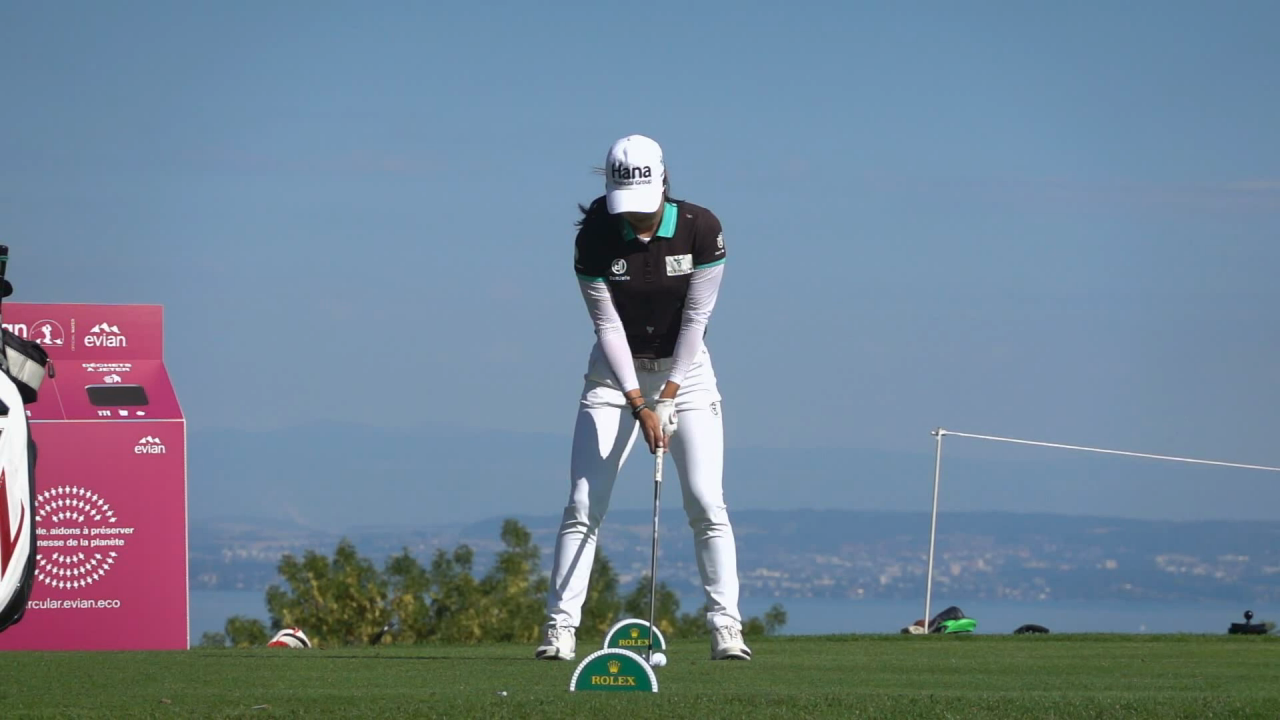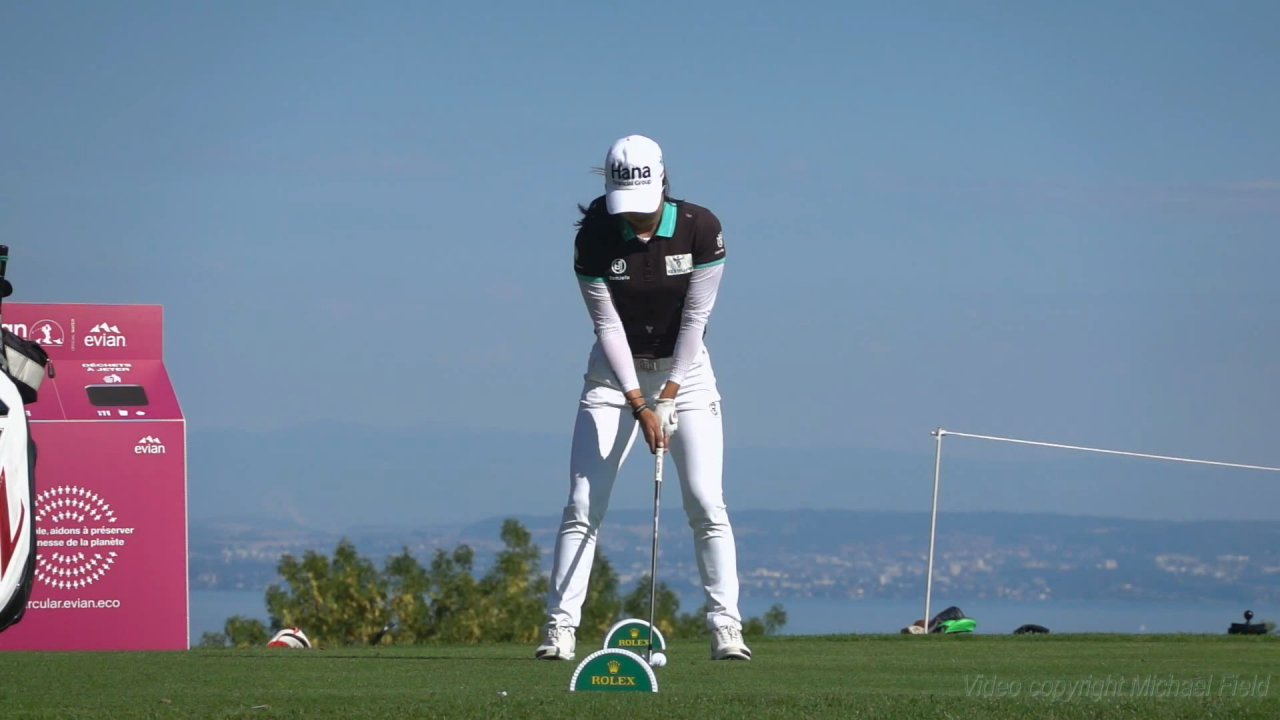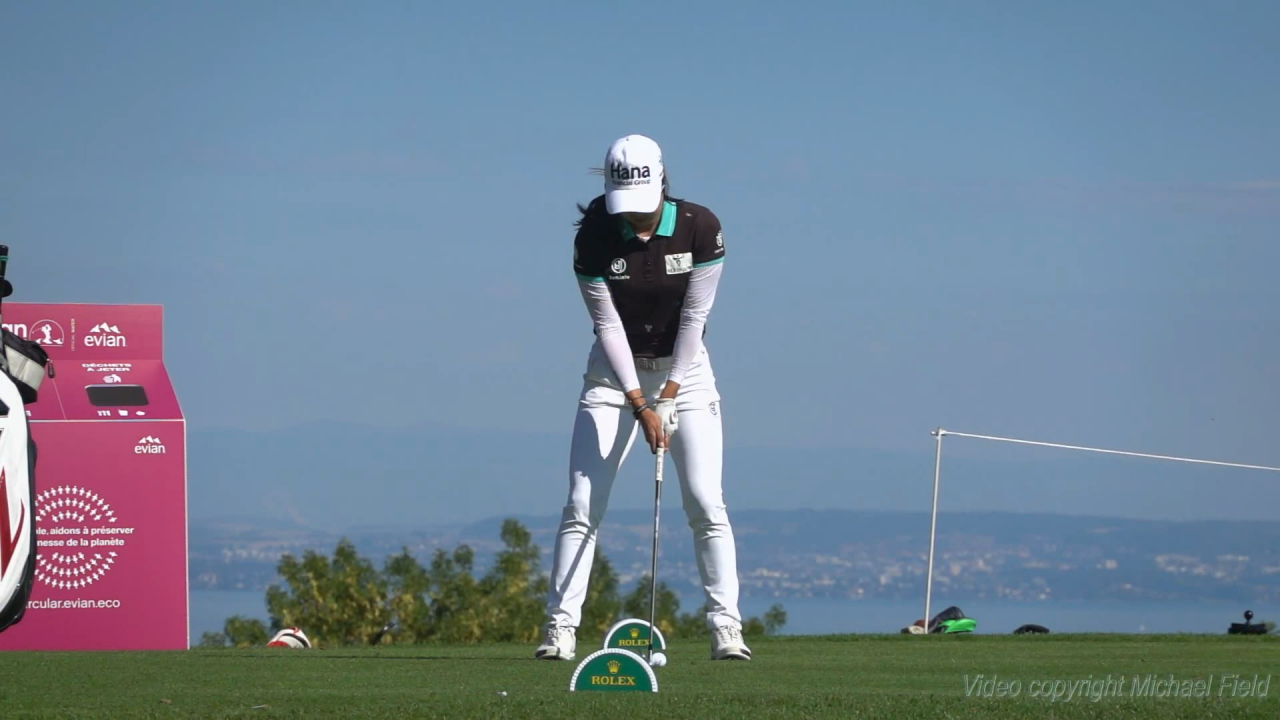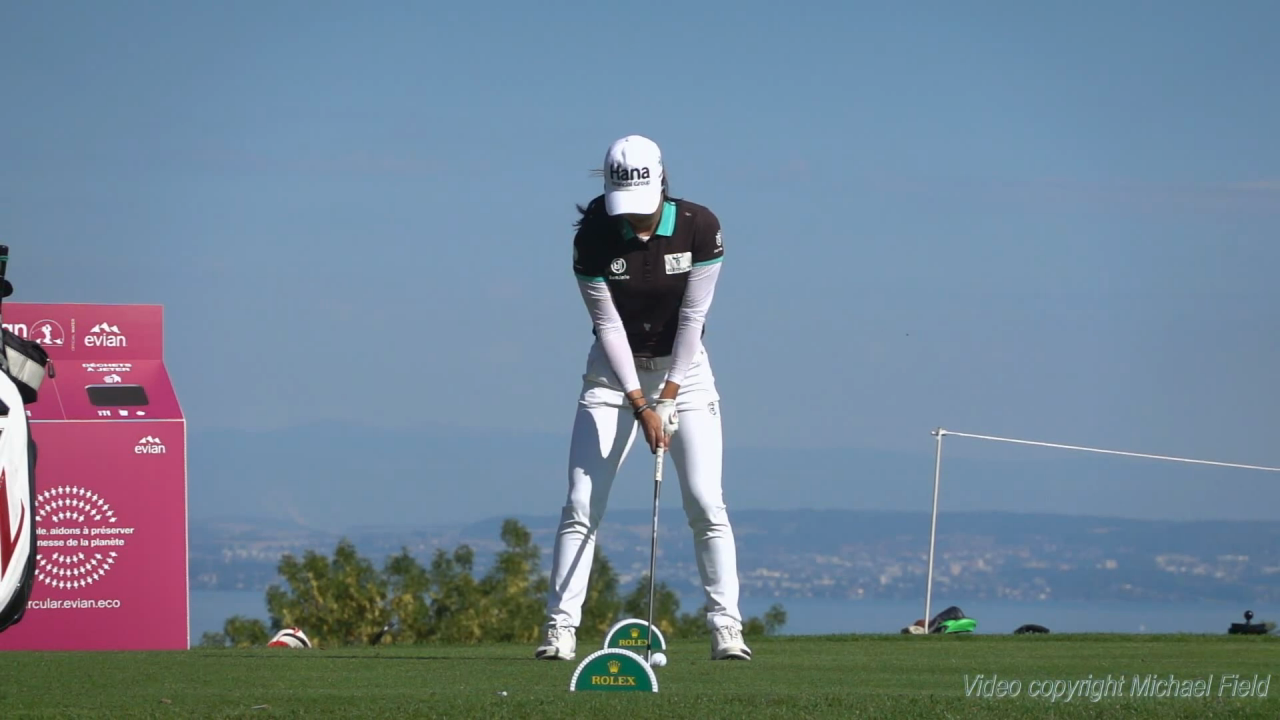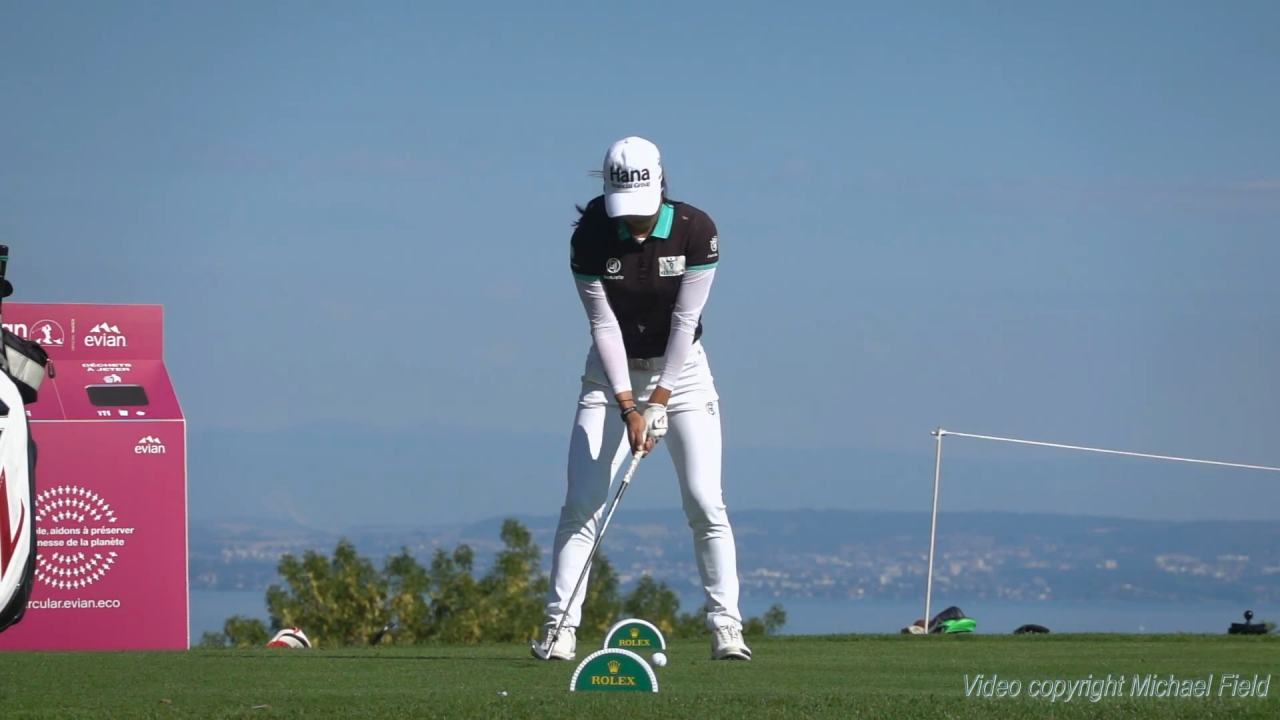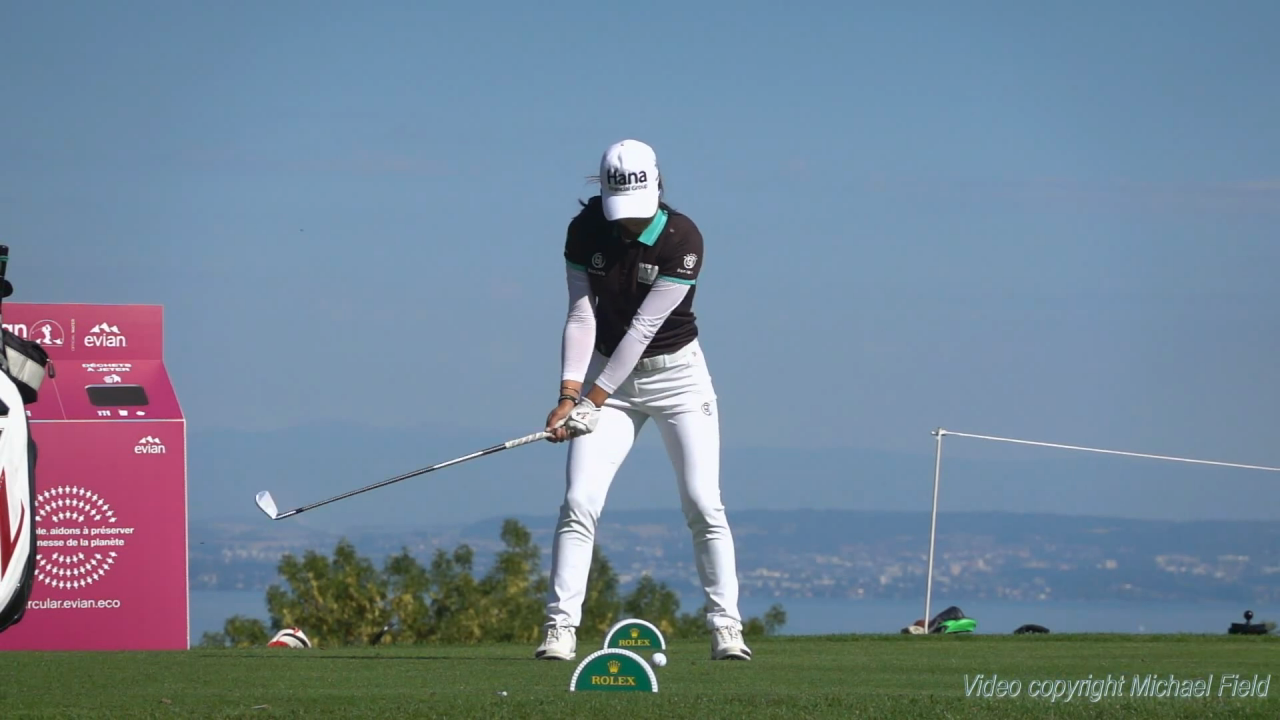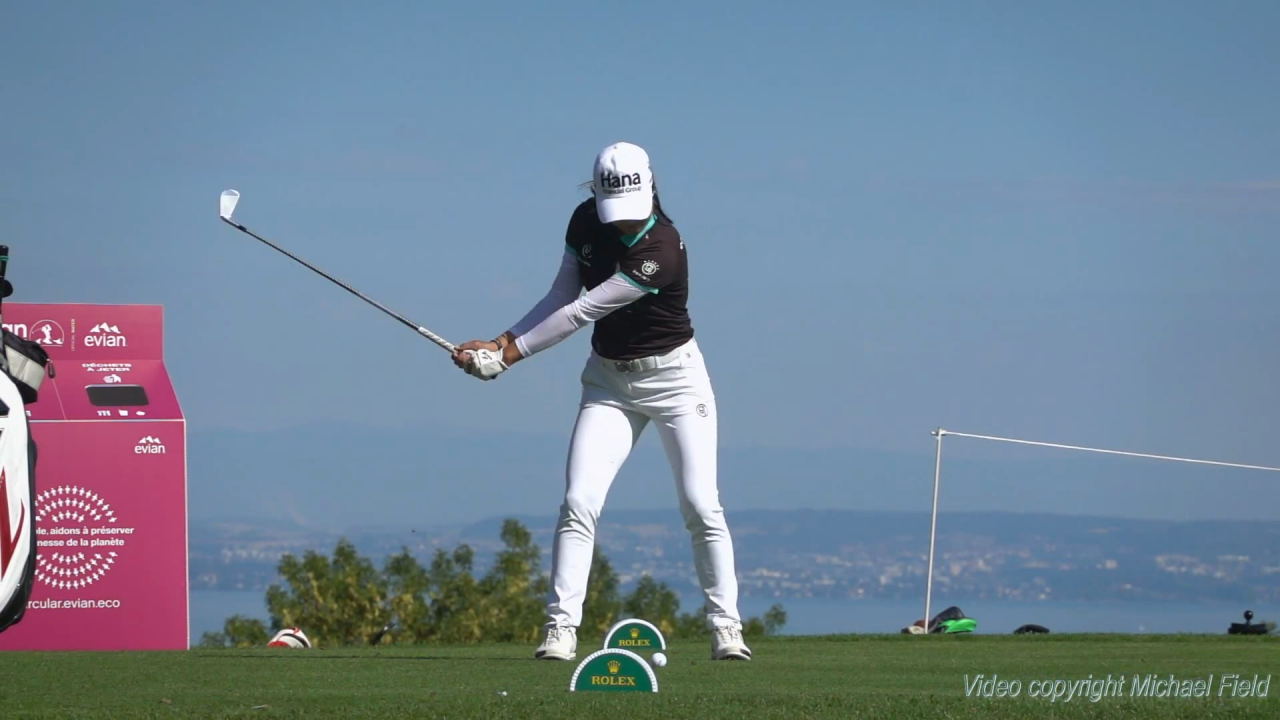
dt=0.5s
person 1, frame 1
left shoulder: (701, 227)
right shoulder: (595, 237)
left elbow: (696, 318)
right elbow: (609, 326)
left wrist: (667, 397)
right wrist: (638, 404)
left hip: (685, 370)
right hip: (616, 371)
left knee: (706, 501)
right knee: (584, 502)
left ankle: (726, 626)
right ankle: (560, 625)
person 1, frame 2
left shoulder: (700, 228)
right shoulder: (594, 237)
left elbow: (695, 318)
right elbow: (608, 325)
left wrist: (666, 397)
right wrist: (638, 405)
left hip: (685, 371)
right hip: (615, 372)
left knee: (706, 502)
right knee: (583, 502)
left ankle: (726, 627)
right ankle: (560, 625)
person 1, frame 3
left shoulder: (700, 227)
right shoulder: (594, 237)
left elbow: (695, 317)
right elbow: (608, 325)
left wrist: (667, 397)
right wrist: (639, 405)
left hip: (684, 369)
right hip: (615, 371)
left knee: (705, 501)
right knee: (583, 501)
left ankle: (726, 626)
right ankle: (560, 625)
person 1, frame 4
left shoulder: (699, 226)
right shoulder: (593, 237)
left elbow: (693, 316)
right elbow: (609, 325)
left wrist: (668, 396)
right wrist: (639, 405)
left hip: (683, 369)
right hip: (614, 371)
left knee: (705, 500)
right knee: (582, 501)
left ankle: (726, 627)
right ankle: (560, 625)
person 1, frame 5
left shoulder: (696, 229)
right shoulder: (590, 237)
left elbow: (685, 320)
right elbow: (604, 325)
left wrist: (658, 401)
right wrist: (627, 407)
left hip: (681, 371)
right hip: (612, 372)
left knee: (706, 502)
right knee: (582, 501)
left ankle: (727, 626)
right ankle: (561, 626)
person 1, frame 6
left shoulder: (682, 238)
right shoulder: (585, 231)
left elbow: (643, 326)
right elbow: (581, 317)
left wrist: (592, 398)
right wrist: (569, 393)
left hip: (676, 373)
right hip: (605, 371)
left knee: (702, 503)
right knee: (579, 501)
left ankle: (727, 626)
right ankle: (560, 626)
person 1, frame 7
left shoulder: (662, 249)
right shoulder: (585, 219)
left elbow: (582, 311)
right elbow: (561, 296)
left wrist: (509, 351)
right wrist: (499, 337)
left hip: (674, 377)
right hip: (608, 379)
left knee: (700, 504)
right knee: (578, 502)
left ankle: (726, 624)
right ankle: (561, 627)
